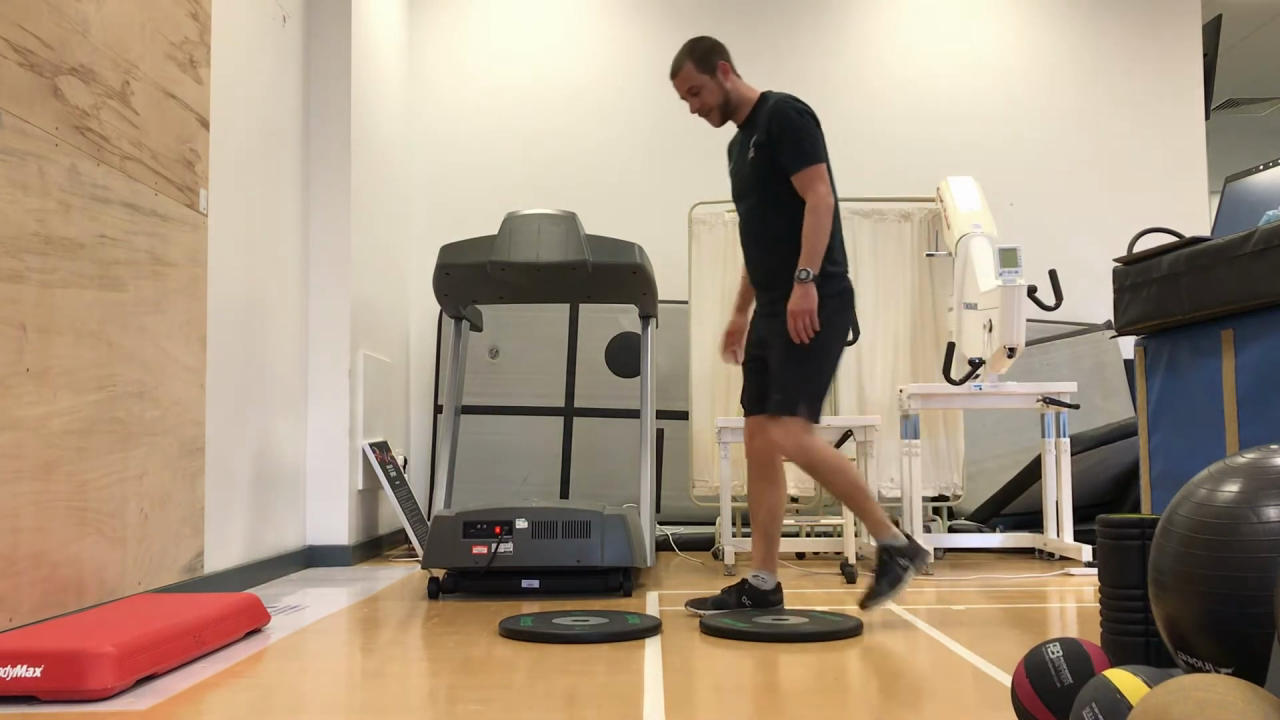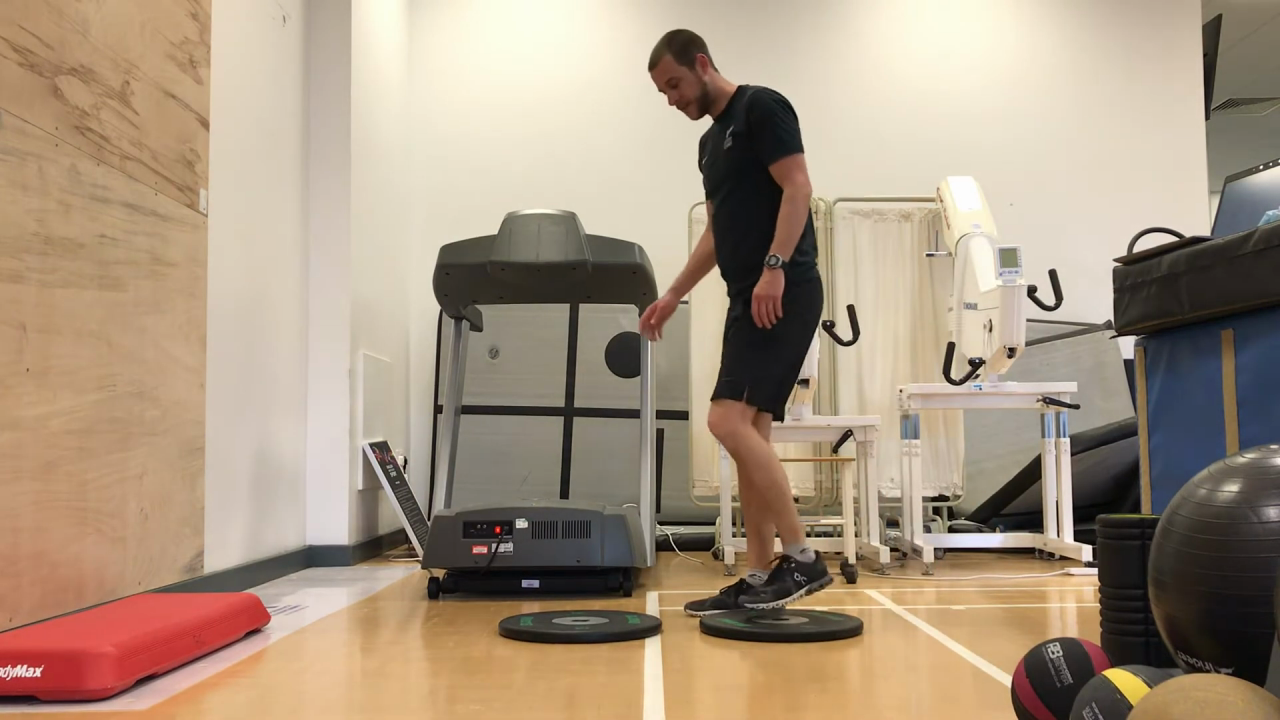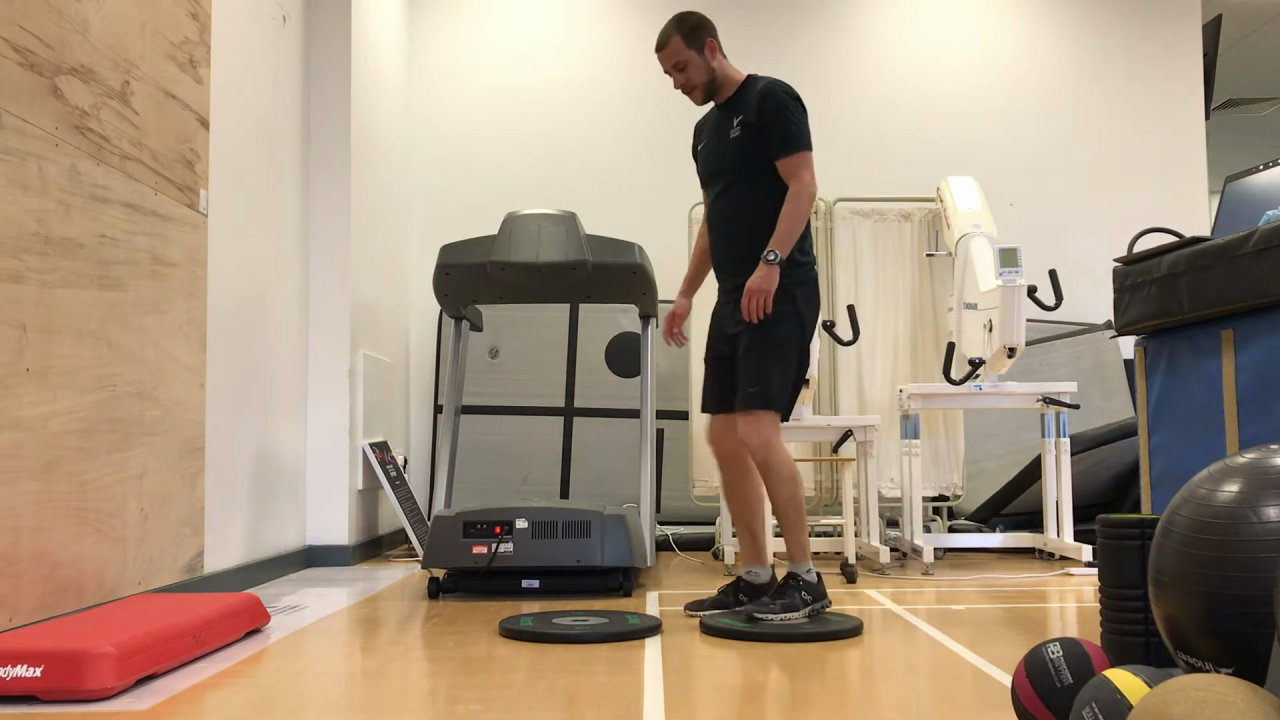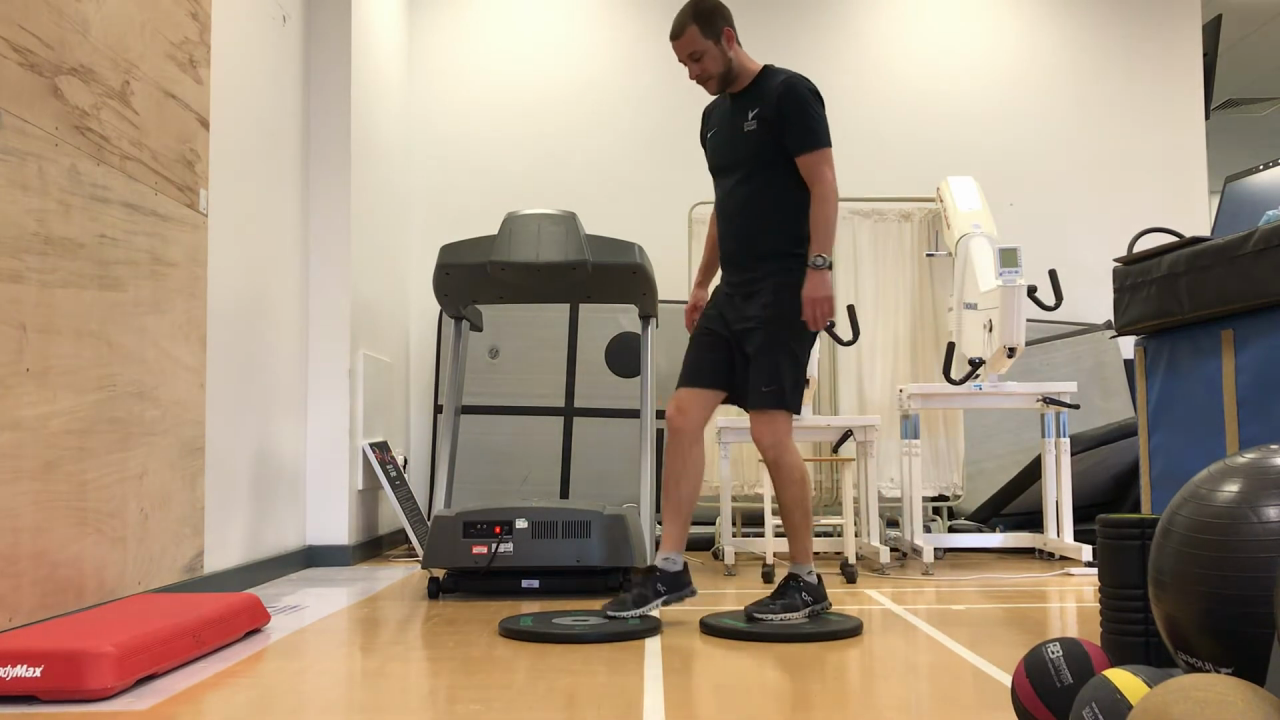
dt=0.3s
person 1, frame 1
left shoulder: (784, 116)
right shoulder: (739, 146)
left elbow: (820, 200)
left wrist: (804, 284)
right wrist: (741, 312)
left hip: (813, 304)
right hip: (773, 308)
left knee: (791, 438)
right knee: (759, 441)
left ankle: (894, 545)
right ankle: (761, 582)
person 1, frame 2
left shoulder: (761, 107)
right shoulder: (710, 141)
left elbow: (797, 188)
left wrist: (776, 267)
right wrist: (672, 295)
left hip: (781, 293)
right hip: (745, 300)
left knee: (729, 423)
right knee: (748, 435)
left ankle: (802, 557)
right ankle: (758, 576)
person 1, frame 3
left shoulder: (770, 99)
right shoulder: (705, 130)
left elbow: (802, 186)
left wrist: (769, 263)
right wrist: (685, 294)
left hip: (779, 292)
right hip: (731, 299)
left knee: (757, 435)
right knee: (724, 439)
left ankle: (805, 580)
right ankle: (755, 577)
person 1, frame 4
left shoulder: (789, 93)
right shoulder: (713, 117)
left elbow: (823, 185)
left wrist: (820, 267)
right wrist: (701, 286)
left hip: (782, 294)
right hip: (734, 292)
left knee: (770, 435)
right knee: (683, 418)
left ankle: (805, 581)
right ankle: (669, 569)
